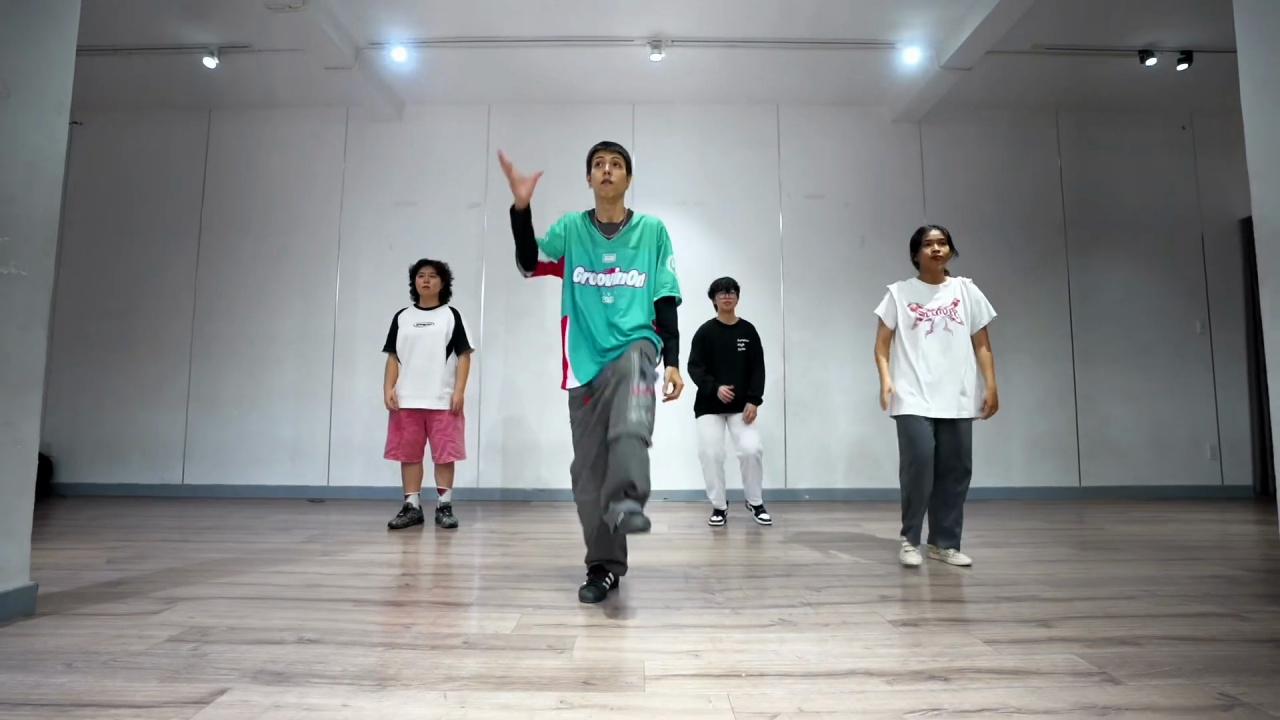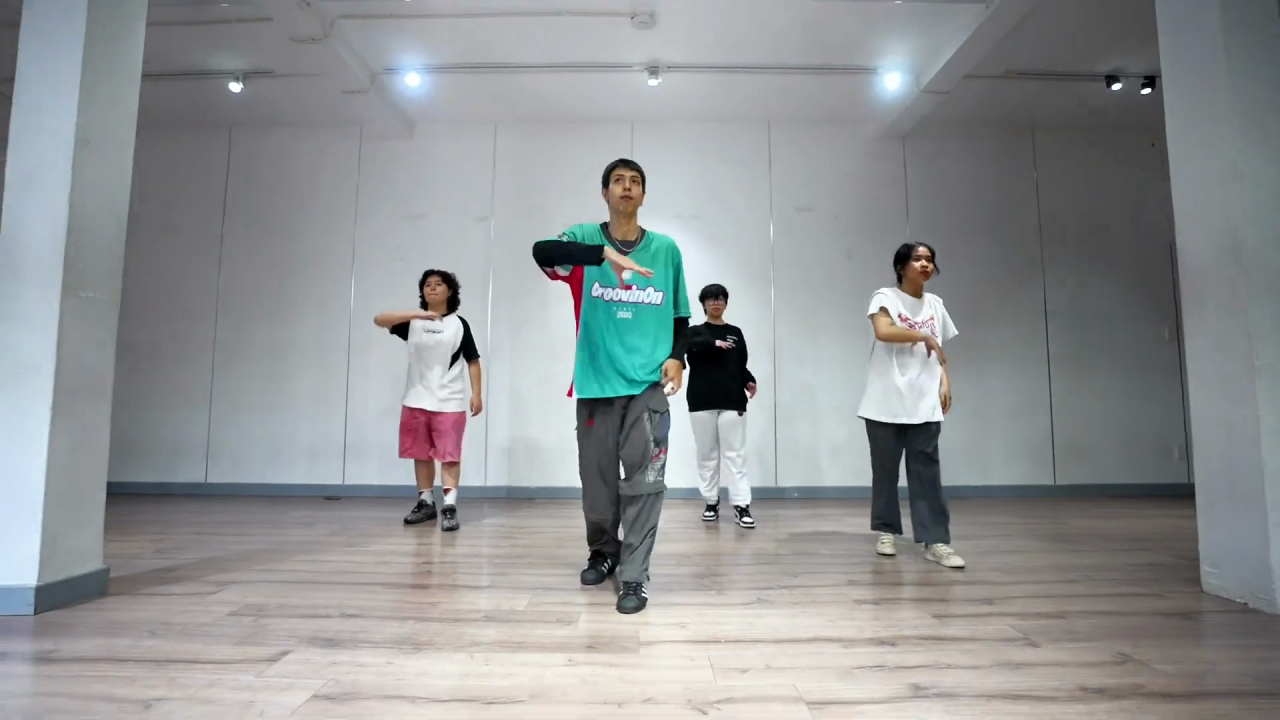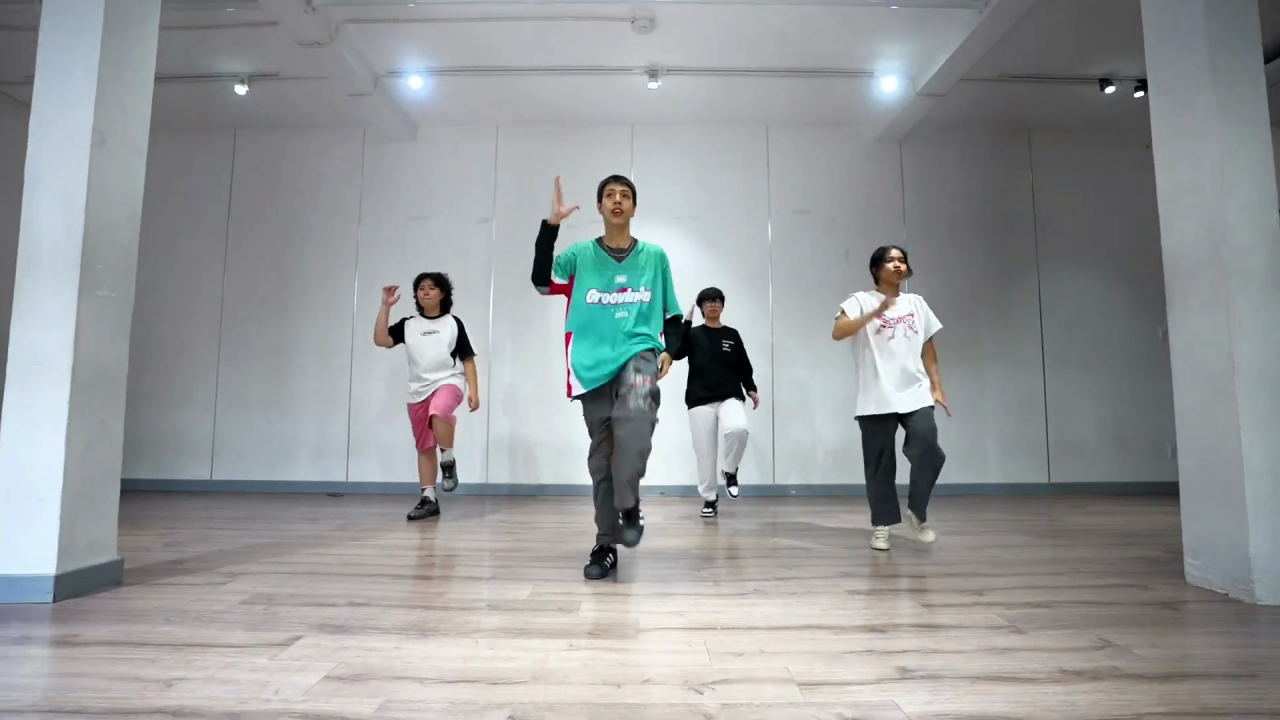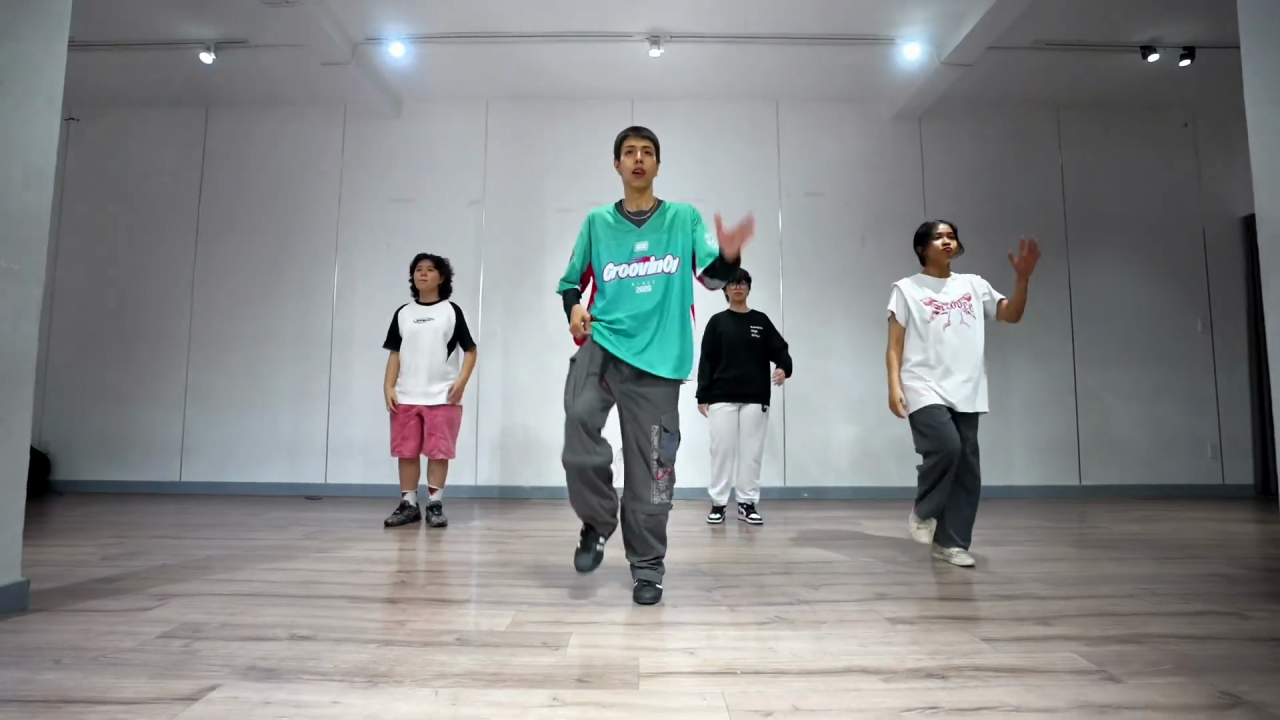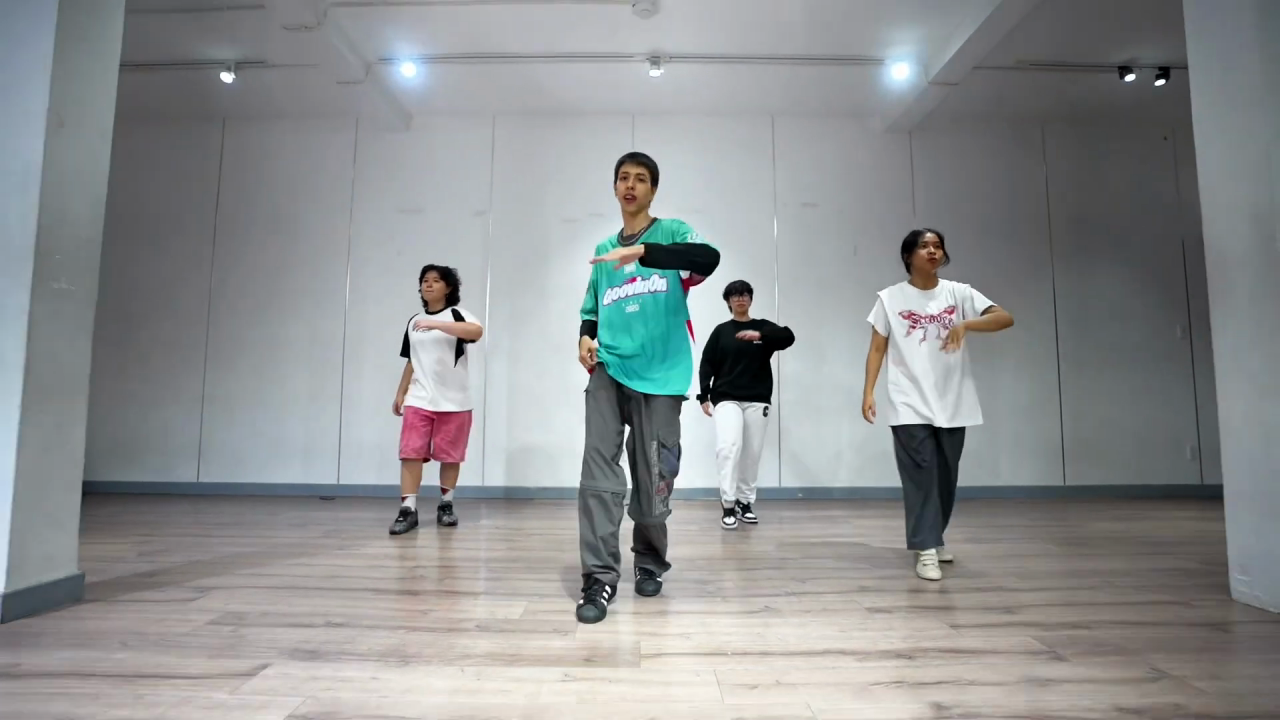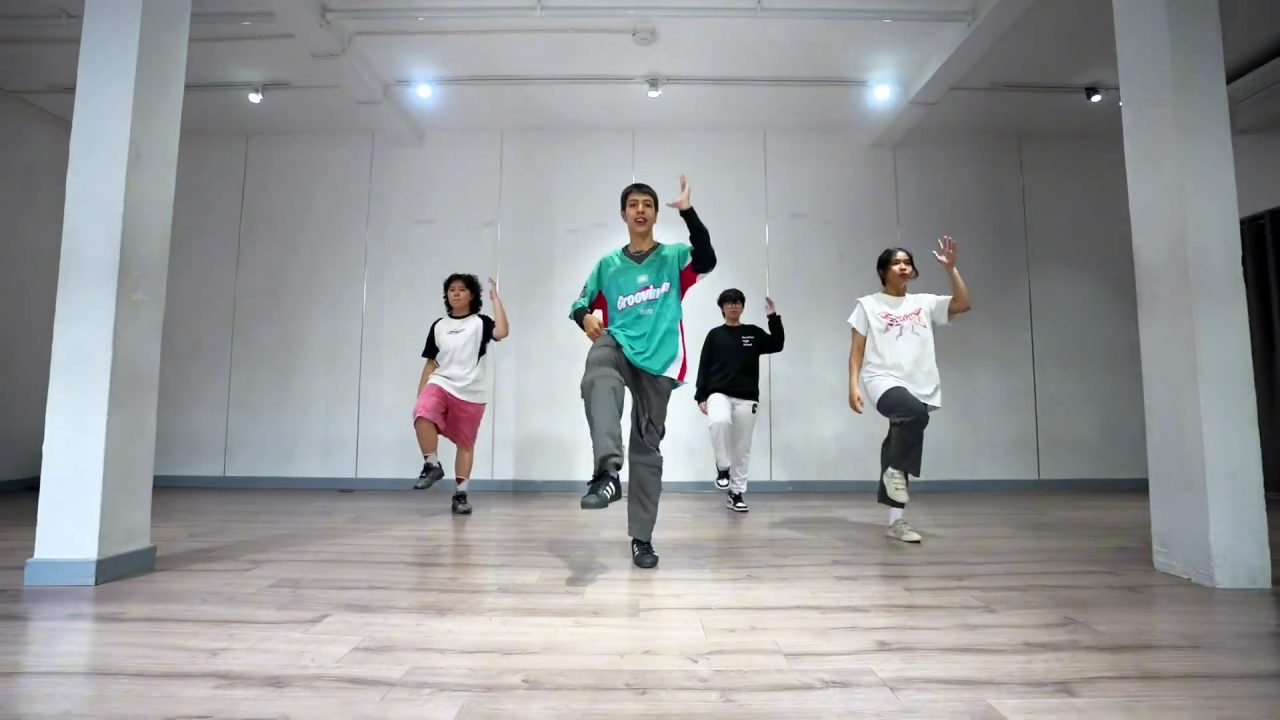
dt=0.7s
person 1, frame 1
left shoulder: (652, 230)
right shoulder: (570, 228)
left elbow: (666, 301)
right elbow: (529, 263)
left wrist: (672, 362)
right wrist: (521, 207)
left hip: (634, 346)
right hip: (585, 359)
left knee: (630, 420)
right knee: (589, 465)
left ankle: (628, 499)
right ankle: (604, 563)
person 1, frame 2
left shoulder: (666, 248)
right shoulder: (586, 238)
left elbow: (680, 315)
right elbow: (541, 253)
left wrist: (676, 356)
right wrist: (606, 255)
left hip: (647, 378)
right hip: (596, 378)
left knee: (644, 474)
right knee: (597, 475)
left ankle: (635, 576)
right ankle: (603, 551)
person 1, frame 3
left shoulder: (655, 257)
right shoulder: (579, 254)
left elbow: (671, 315)
right elbow: (542, 281)
left wrist: (668, 352)
right wrist: (551, 221)
left hip: (640, 353)
right hip: (594, 365)
left knee: (636, 413)
right knee: (603, 457)
left ankle: (628, 506)
right ankle: (607, 543)
person 1, frame 4
left shoulder: (684, 218)
right shoulder: (597, 222)
left elbow: (711, 275)
right elbow: (570, 280)
left wrist: (728, 257)
right wrist: (574, 308)
left hip: (660, 354)
right hip: (605, 343)
left knee: (653, 463)
right knee: (580, 429)
left ankle: (647, 567)
right ankle: (596, 523)
person 1, frame 5
left shoulder: (672, 233)
right shoulder: (604, 250)
left elbow: (709, 258)
left wrist: (640, 254)
right wrist: (585, 338)
left hip: (659, 374)
right hip: (608, 370)
left knee: (656, 474)
right knee: (599, 470)
left ankle: (650, 562)
right ankle: (600, 577)
person 1, frame 6
left shoulder: (674, 255)
right shoulder: (608, 264)
left elbow: (707, 261)
right elbow: (579, 305)
left wrist: (687, 210)
right wrist: (587, 318)
left hip: (658, 359)
right hip: (619, 345)
left knee: (647, 448)
right knee: (597, 377)
left ankle: (641, 537)
right ankle: (606, 470)
person 2, frame 1
left shoulder: (965, 290)
right shoulder: (899, 293)
left elbow: (981, 343)
right elbow: (880, 345)
left wrist: (990, 386)
right wrist: (885, 379)
left hip: (956, 398)
right hip: (913, 398)
left knee: (954, 472)
right knee: (918, 464)
left ankle: (944, 542)
right ankle: (910, 538)
person 2, frame 2
left shoulder: (935, 304)
right shoulder: (885, 297)
right elbow: (883, 332)
left wrist: (944, 381)
right wrist: (923, 338)
left hip: (925, 405)
right hip: (886, 404)
left knee: (926, 472)
right knee: (885, 471)
left ankle: (935, 541)
right ankle: (886, 531)
person 2, frame 3
left shoulder: (917, 303)
right shoulder: (862, 300)
left elbow: (928, 350)
right elbow: (839, 331)
left wrist: (936, 388)
right wrist: (875, 313)
left hip: (915, 395)
right hip: (875, 399)
left knee: (928, 451)
right knee: (879, 464)
left ankle: (917, 511)
right ankle: (882, 524)
person 2, frame 4
left shoulder: (973, 284)
right shoulder: (907, 289)
left elbow: (1011, 314)
right elbow: (895, 344)
left wrist: (1023, 277)
right wrist: (894, 386)
left hip: (966, 393)
right hip: (925, 390)
left knee: (966, 470)
right knee: (945, 449)
left ankle: (951, 542)
right ankle: (923, 512)
person 2, frame 5
left shoulder: (959, 293)
right shoulder: (890, 298)
left elbow: (1005, 318)
right elbow: (877, 349)
left wrist: (966, 325)
right wrist: (868, 392)
left hip: (952, 404)
right hip: (909, 404)
left knee: (945, 476)
right knee: (920, 473)
left ankle: (934, 539)
right ankle: (926, 549)
person 2, frame 6
left shoulder: (925, 303)
right shoulder: (868, 305)
left elbow: (964, 303)
right elbow: (857, 349)
left wrist: (950, 266)
right wrist: (853, 386)
left hip: (919, 386)
right hip: (884, 381)
left knee: (903, 441)
right knee: (915, 413)
left ankle: (896, 519)
right ankle: (895, 470)
person 3, frame 1
left shoulder: (451, 316)
right shoulder: (401, 318)
left elbow: (464, 356)
right elbow: (392, 358)
left wrist: (459, 390)
right wrist: (388, 388)
left hip: (443, 399)
right hip: (406, 399)
left knee: (444, 454)
right knee: (408, 453)
left ankle: (444, 507)
right ankle: (411, 507)
person 3, frame 2
left shoulder: (459, 324)
right shoulder: (413, 321)
left elbow: (473, 361)
right elbow: (379, 320)
left wrist: (476, 394)
right wrist: (417, 314)
left hip: (450, 401)
right hip: (416, 400)
left knee: (449, 454)
right knee: (421, 454)
left ankle: (449, 507)
right ankle: (425, 503)
person 3, frame 3
left shoulder: (454, 324)
right shoulder: (407, 325)
left elbow: (468, 359)
right elbow: (380, 341)
left wrist: (473, 390)
right wrist: (385, 307)
left hip: (448, 383)
right hip: (418, 393)
left knee: (439, 415)
right knee: (425, 446)
left ankle: (448, 463)
right ankle: (428, 499)
person 3, frame 4
left shoulder: (452, 311)
right shoulder: (402, 313)
left elbow: (470, 351)
right elbow: (395, 354)
left wrist: (461, 382)
right wrist: (388, 388)
left hip: (442, 396)
right hip: (406, 395)
left knee: (439, 451)
right knee: (406, 451)
left ankle: (435, 505)
right ankle: (409, 504)
person 3, frame 5
left shoulder: (456, 315)
right shoulder: (414, 323)
left elbow: (476, 332)
left wrist: (434, 324)
right wrist: (400, 393)
left hip: (453, 401)
right hip: (419, 400)
left knee: (450, 456)
right knee: (411, 454)
left ankle: (446, 505)
right ankle: (407, 509)
person 3, frame 6
left shoulder: (481, 322)
right shoulder: (438, 325)
left elbow: (502, 333)
right elbow: (431, 361)
left wrist: (496, 299)
right wrist: (421, 390)
left hip: (471, 393)
right hip: (441, 383)
left knee: (465, 443)
right knee: (423, 413)
left ankle: (460, 494)
right ankle: (432, 465)
person 4, frame 1
left shoulder: (748, 330)
right shoulder: (706, 330)
left elbow: (756, 368)
right elbow: (694, 368)
left wrist: (754, 400)
right wrist: (715, 387)
left hip: (741, 405)
right hip: (709, 405)
left knee: (751, 450)
right knee: (710, 455)
left ankle: (754, 501)
right ankle: (718, 506)
person 4, frame 2
left shoulder: (735, 332)
right shoulder: (696, 332)
left elbow: (741, 365)
left wrist: (750, 381)
right wrist: (712, 343)
left hip: (732, 403)
right hip: (702, 403)
left knee: (735, 454)
right knee: (707, 455)
left ankle: (741, 506)
right ankle: (711, 502)
person 4, frame 3
left shoulder: (732, 335)
right shoulder: (693, 334)
left elbow: (744, 366)
right elbow: (674, 353)
left wrist: (751, 389)
right wrist: (685, 324)
left hip: (730, 397)
right hip: (700, 400)
left knee: (738, 429)
right knee: (705, 452)
left ankle: (730, 471)
right ankle: (709, 498)
person 4, frame 4
left shoulder: (761, 321)
right shoulder: (717, 321)
left elbow: (779, 350)
right elbow: (706, 361)
left wrist: (784, 369)
right wrist: (703, 396)
left hip: (756, 398)
right hip: (722, 397)
left knee: (752, 453)
right knee: (722, 451)
left ankle: (747, 503)
right ankle: (718, 503)
person 4, frame 5
left shoulder: (763, 326)
right shoulder: (721, 331)
left elbow: (788, 338)
right elbow: (707, 364)
left wrist: (760, 336)
right wrist: (704, 395)
left hip: (758, 400)
right hip: (727, 399)
left knee: (752, 454)
right knee: (728, 447)
left ankle: (745, 502)
right ankle: (728, 504)
person 4, frame 6
left shoulder: (753, 332)
right shoulder: (715, 335)
left elbow: (777, 345)
right elbow: (704, 367)
left wrist: (774, 318)
right wrist: (701, 396)
left hip: (747, 397)
right hip: (719, 393)
left knee: (741, 447)
right knee: (719, 422)
left ankle: (736, 493)
right ankle: (723, 468)
